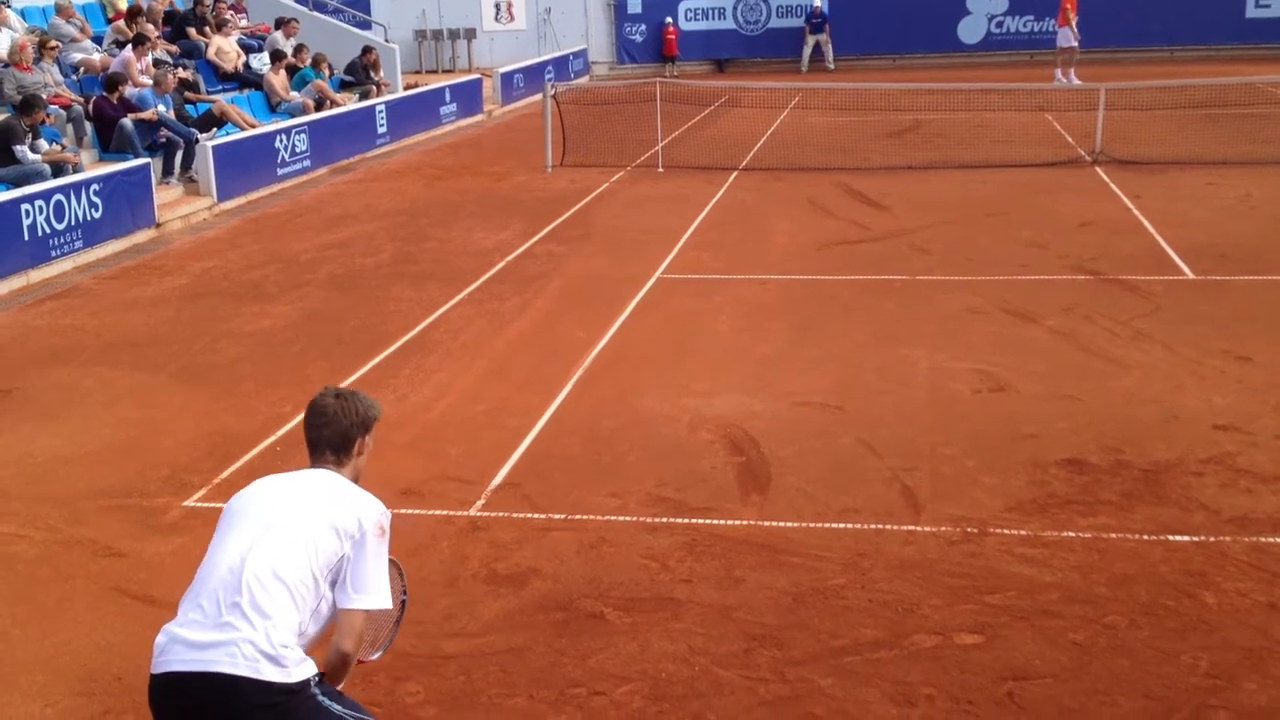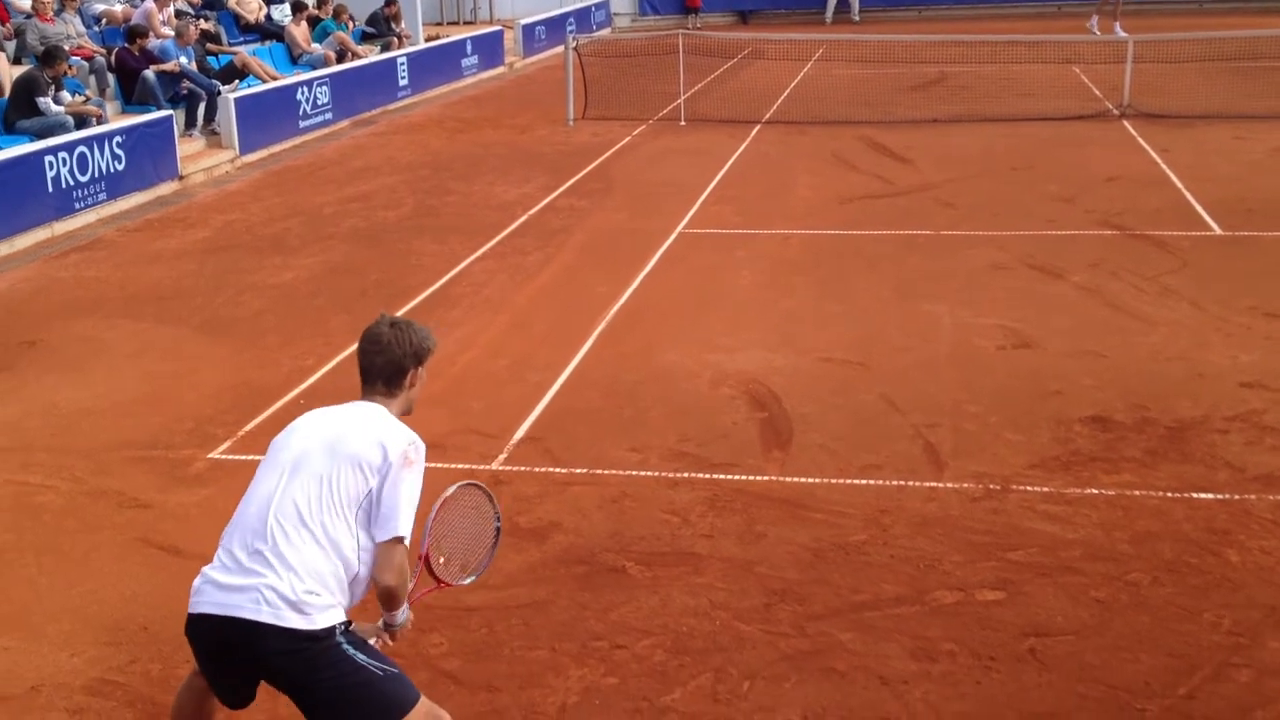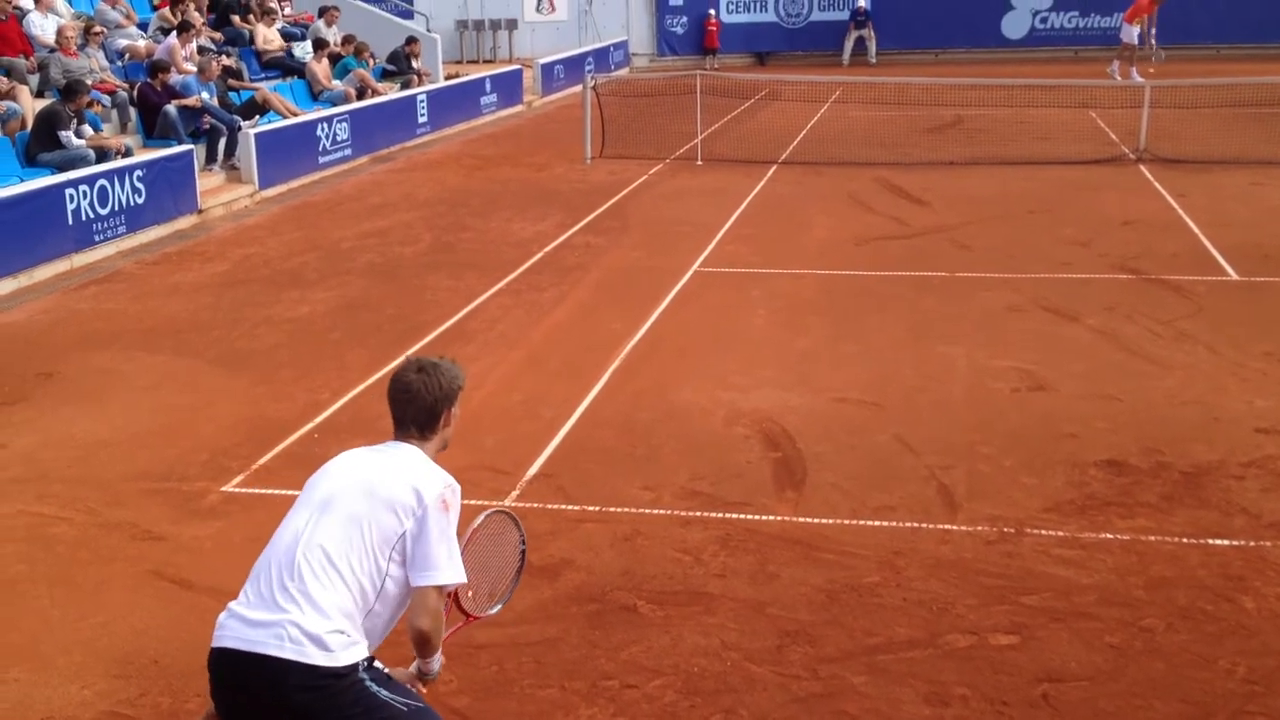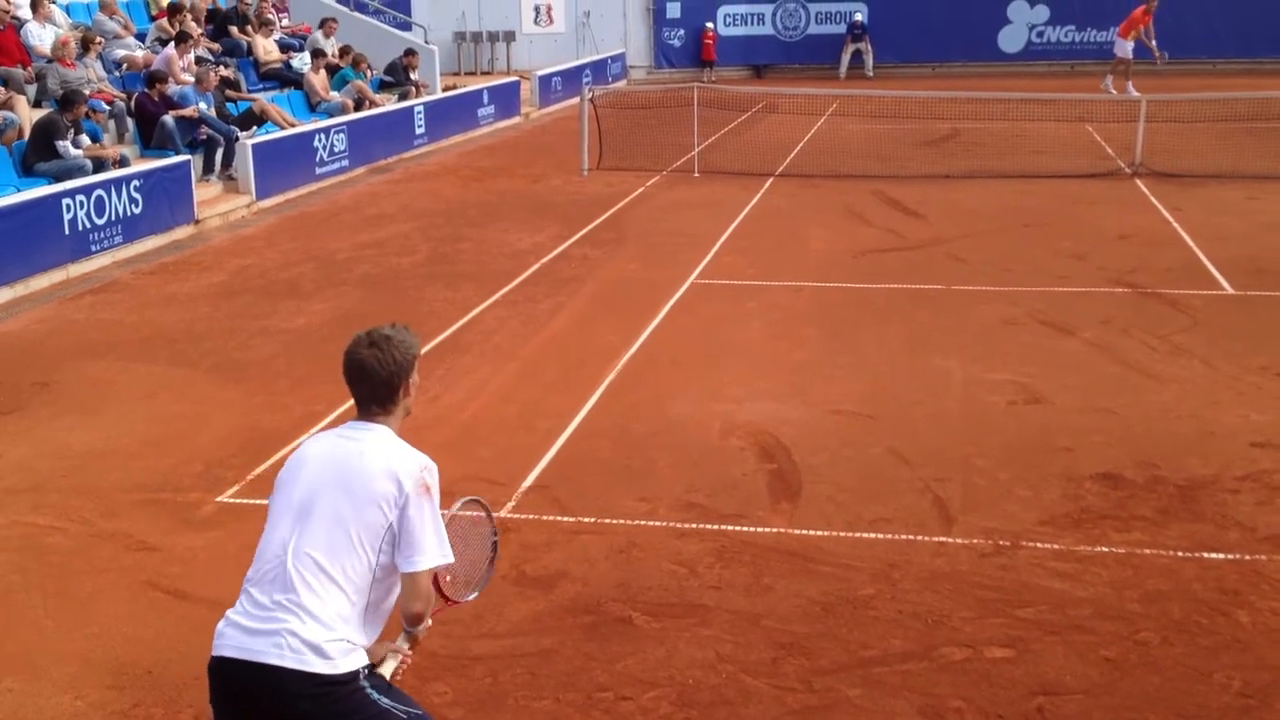
dt=1s
person 1, frame 1
left shoulder: (251, 491)
right shoulder: (365, 510)
right elbow: (346, 643)
right wrist: (326, 691)
left hip: (174, 668)
right hip: (260, 677)
person 1, frame 2
left shoulder: (306, 422)
right shoulder: (397, 442)
right elbow: (388, 574)
left wrist: (346, 626)
right wrist: (396, 617)
left hip: (211, 606)
right hip: (288, 621)
left knee: (206, 676)
person 1, frame 3
left shoulder: (343, 463)
right shoulder: (434, 485)
right elbow: (424, 620)
left wrist: (378, 673)
right wrist: (429, 664)
left hip: (233, 646)
right hip: (309, 660)
person 1, frame 4
left shoulder: (306, 452)
right shoulder: (410, 468)
right elbow: (416, 603)
left wrist: (363, 649)
right wrist: (415, 628)
left hip: (233, 654)
right hip: (313, 668)
